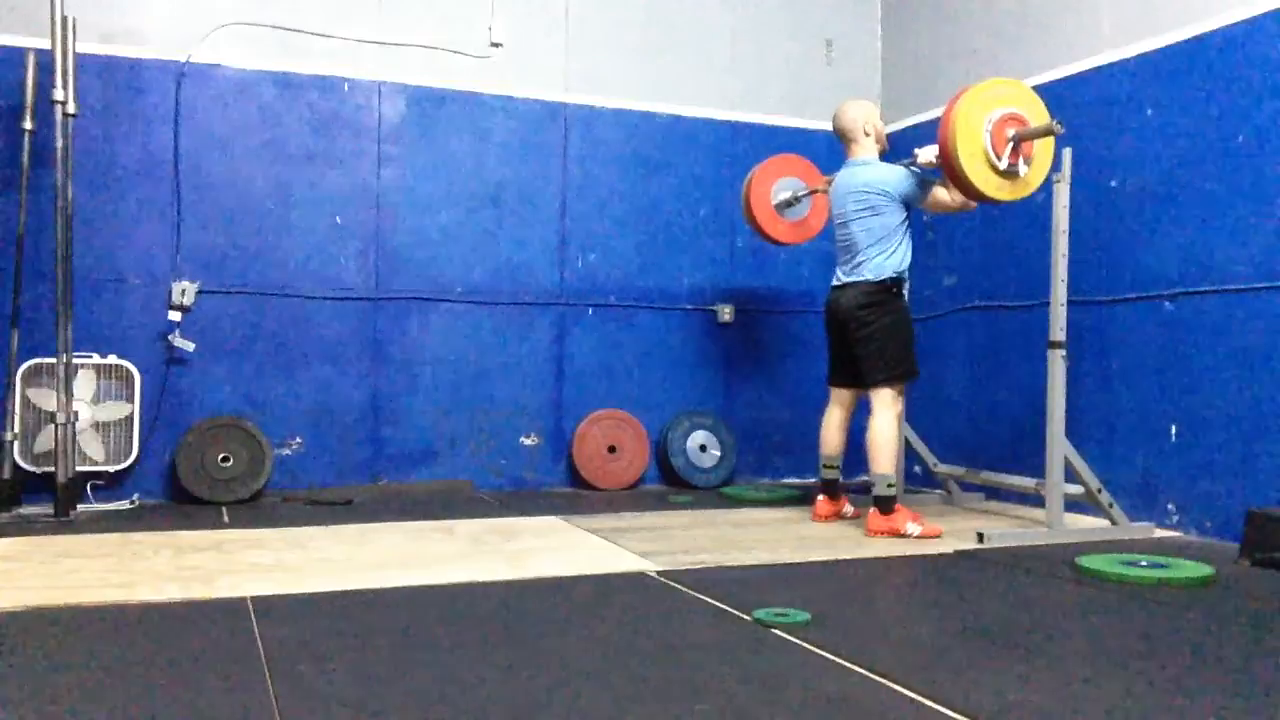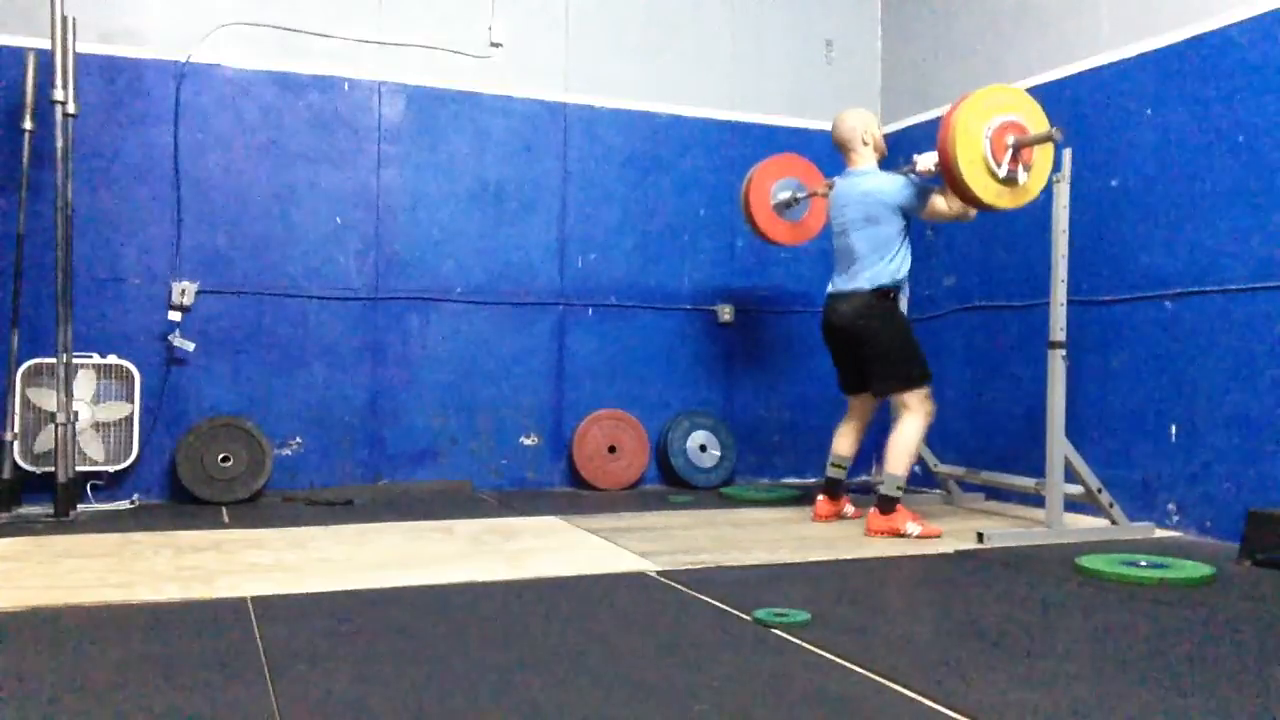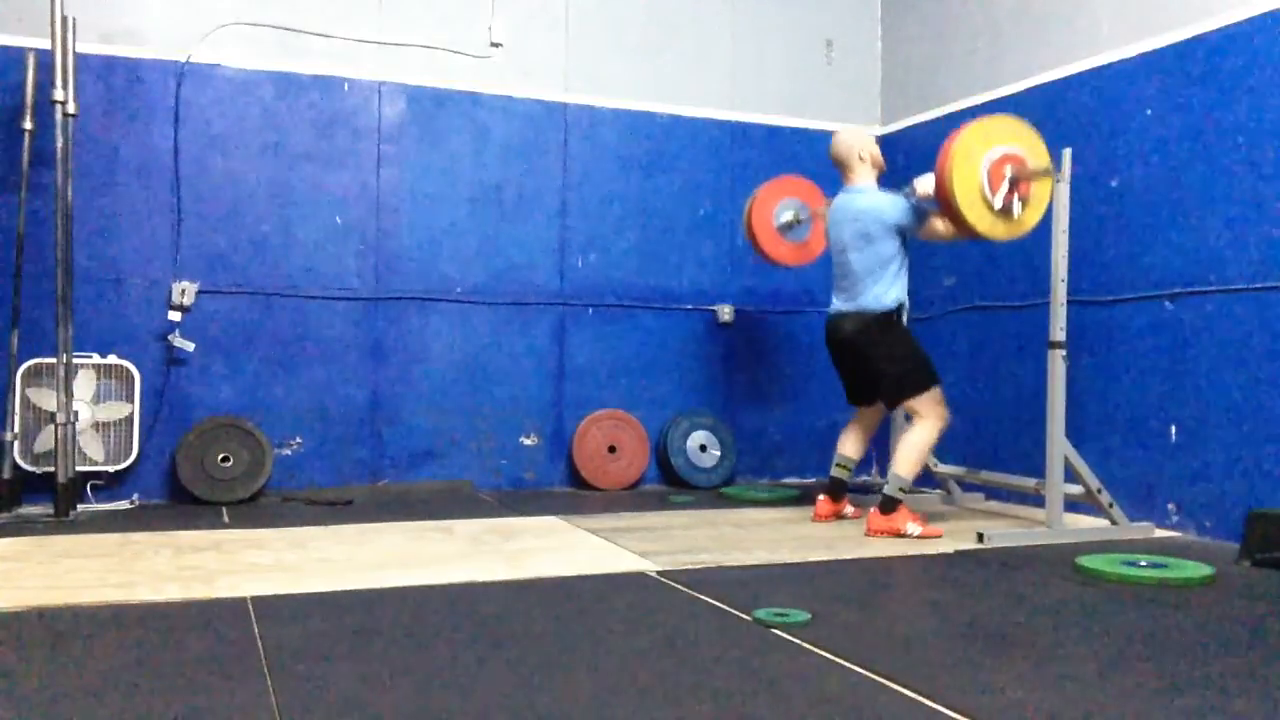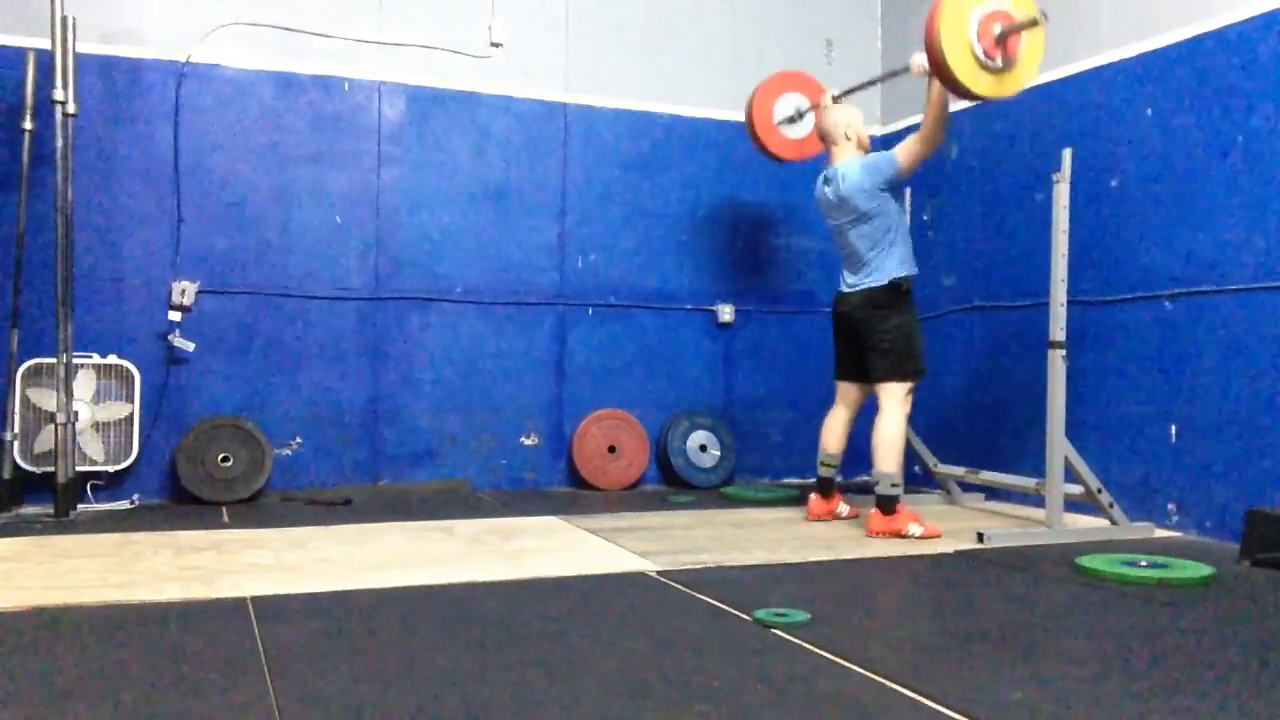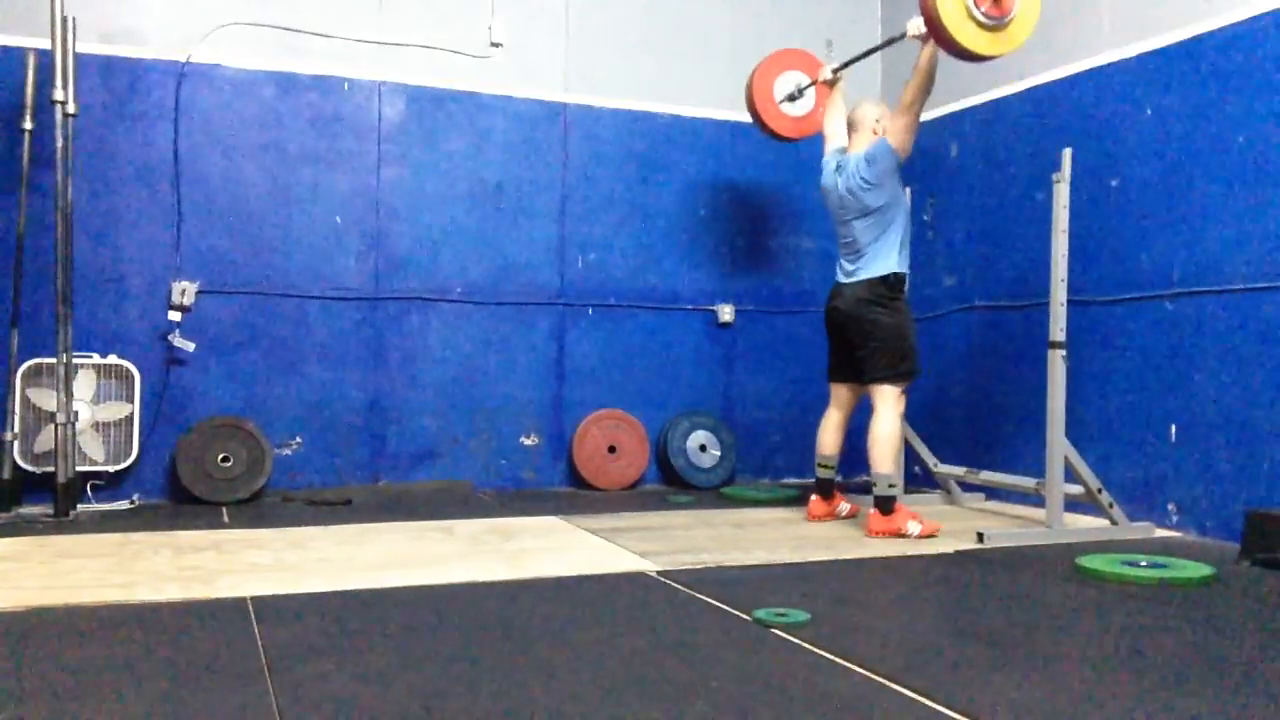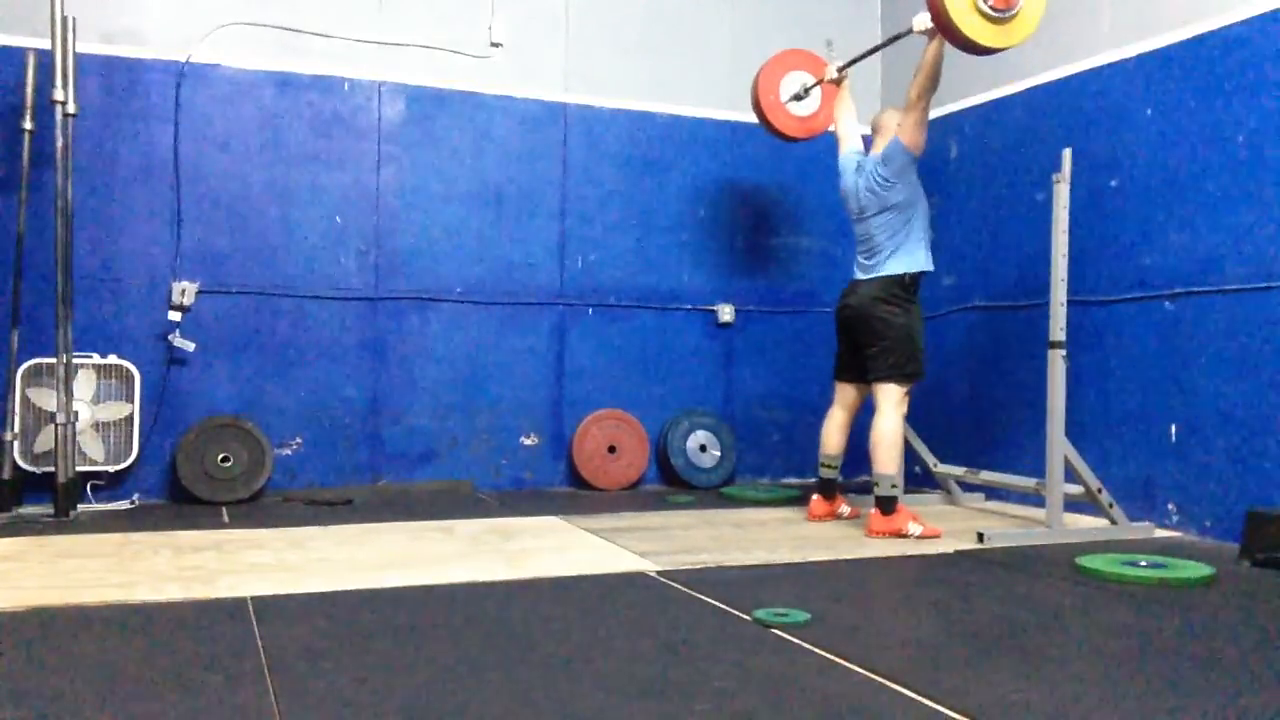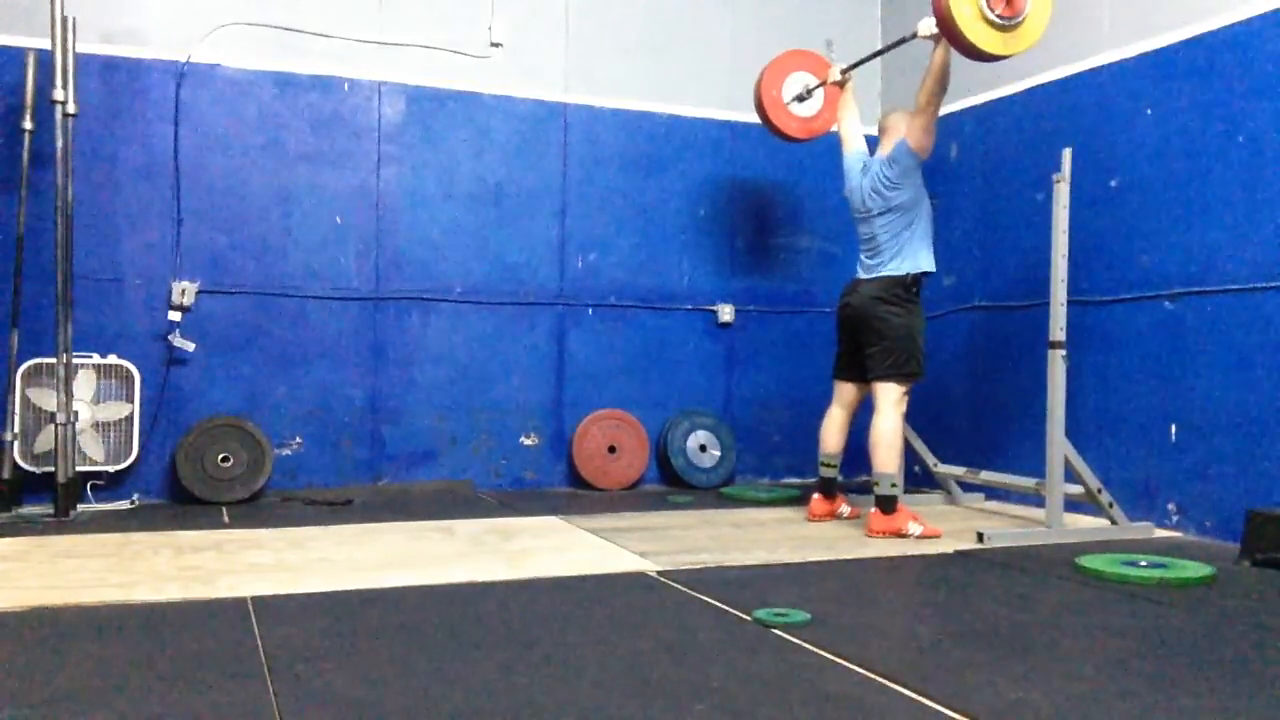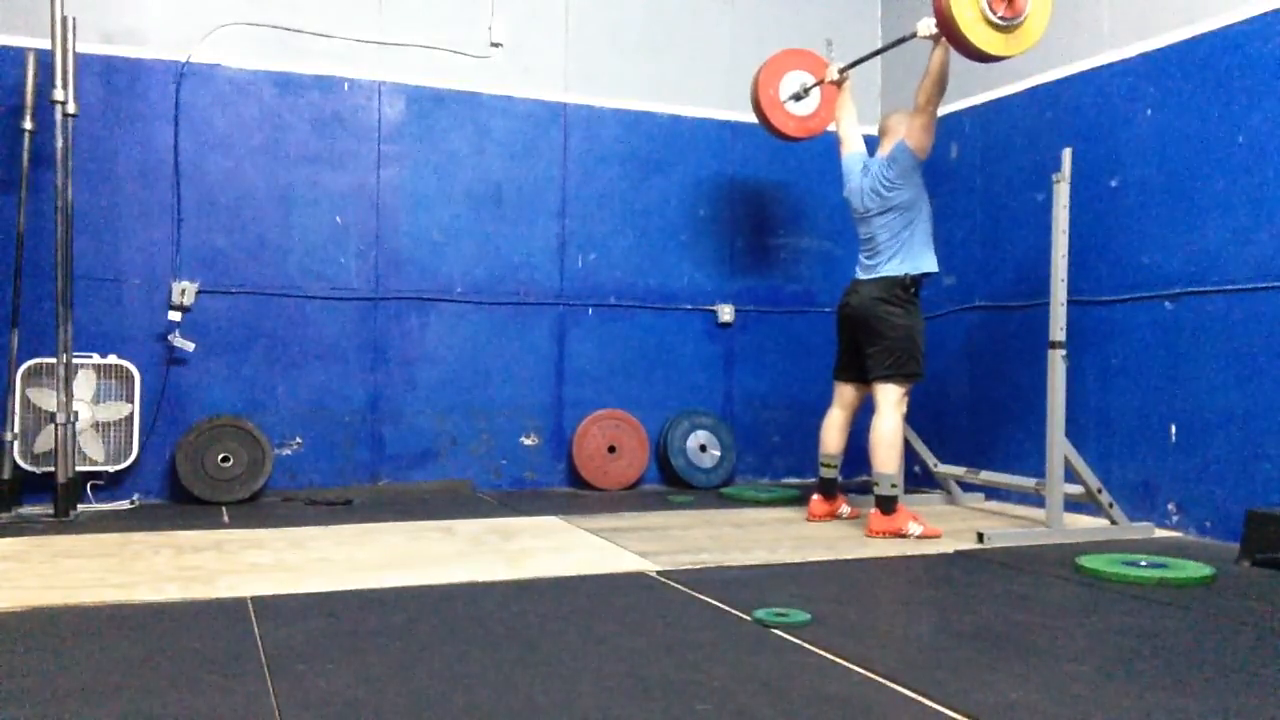
dt=0.4s
person 1, frame 1
left shoulder: (839, 183)
right shoulder: (891, 176)
right elbow: (961, 201)
left hip: (842, 297)
right hip: (876, 298)
left knee: (841, 402)
right knee: (887, 402)
left ankle: (829, 497)
right ankle: (886, 511)
person 1, frame 2
left shoulder: (839, 192)
right shoulder: (892, 185)
right elbow: (960, 209)
right wrist: (944, 169)
left hip: (838, 308)
right hip: (873, 308)
left knee: (858, 409)
right knee: (917, 409)
left ankle: (830, 497)
right ankle: (887, 510)
person 1, frame 3
left shoulder: (837, 208)
right shoulder: (887, 205)
right elbow: (951, 230)
right wrist: (933, 194)
left hip: (840, 327)
right hip: (875, 326)
left knee: (869, 414)
right knee: (931, 414)
left ankle: (831, 497)
right ankle: (889, 510)
person 1, frame 4
left shoulder: (826, 184)
right shoulder: (867, 174)
left elbow: (836, 151)
right elbow: (930, 136)
left wrist: (828, 116)
right wrist: (937, 77)
left hip: (850, 302)
right hip: (885, 301)
left knee: (845, 402)
right knee: (895, 403)
left ankle: (824, 496)
right ankle: (887, 512)
person 1, frame 5
left shoulder: (832, 167)
right shoulder: (875, 163)
left elbow: (834, 124)
right elbow: (912, 103)
left wrist: (833, 86)
right wrist: (930, 42)
left hip: (843, 298)
right hip: (877, 298)
left knee: (840, 403)
right knee: (889, 402)
left ankle: (824, 498)
right ankle: (886, 513)
person 1, frame 6
left shoulder: (852, 168)
right shoulder: (894, 164)
left elbow: (846, 125)
right elbow: (919, 98)
left wrist: (839, 85)
right wrist: (936, 38)
left hip: (857, 297)
right hip: (889, 297)
left knee: (846, 401)
right knee: (892, 401)
left ankle: (825, 497)
right ankle: (887, 513)
person 1, frame 7
left shoulder: (857, 168)
right shoulder: (900, 165)
left elbow: (849, 126)
right elbow: (928, 103)
left wrist: (842, 87)
right wrist: (942, 43)
left hip: (859, 295)
right hip: (891, 297)
left knee: (845, 399)
right knee: (891, 401)
left ankle: (825, 496)
right ankle: (887, 512)
person 1, frame 8
left shoulder: (857, 171)
right shoulder: (899, 167)
left elbow: (846, 126)
right elbow: (927, 105)
left wrist: (840, 85)
right wrist: (941, 43)
left hip: (858, 296)
right hip: (890, 298)
left knee: (845, 400)
right knee: (891, 401)
left ankle: (826, 497)
right ankle: (887, 513)
